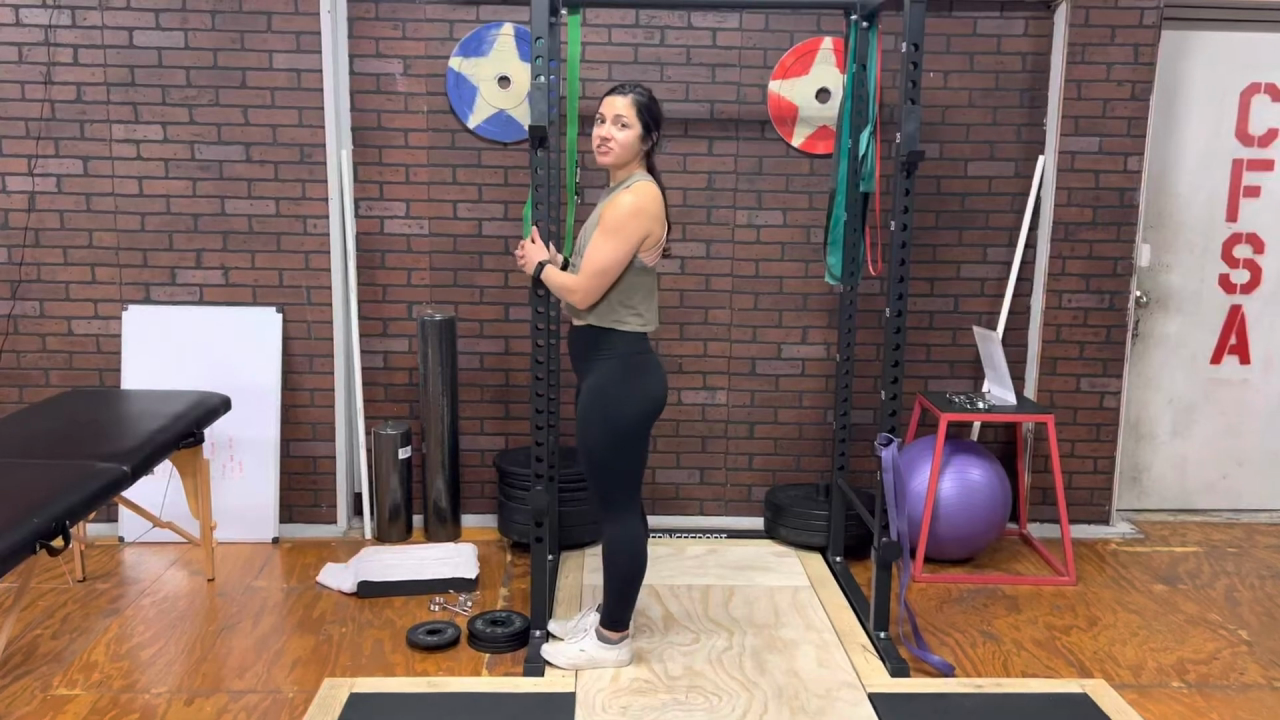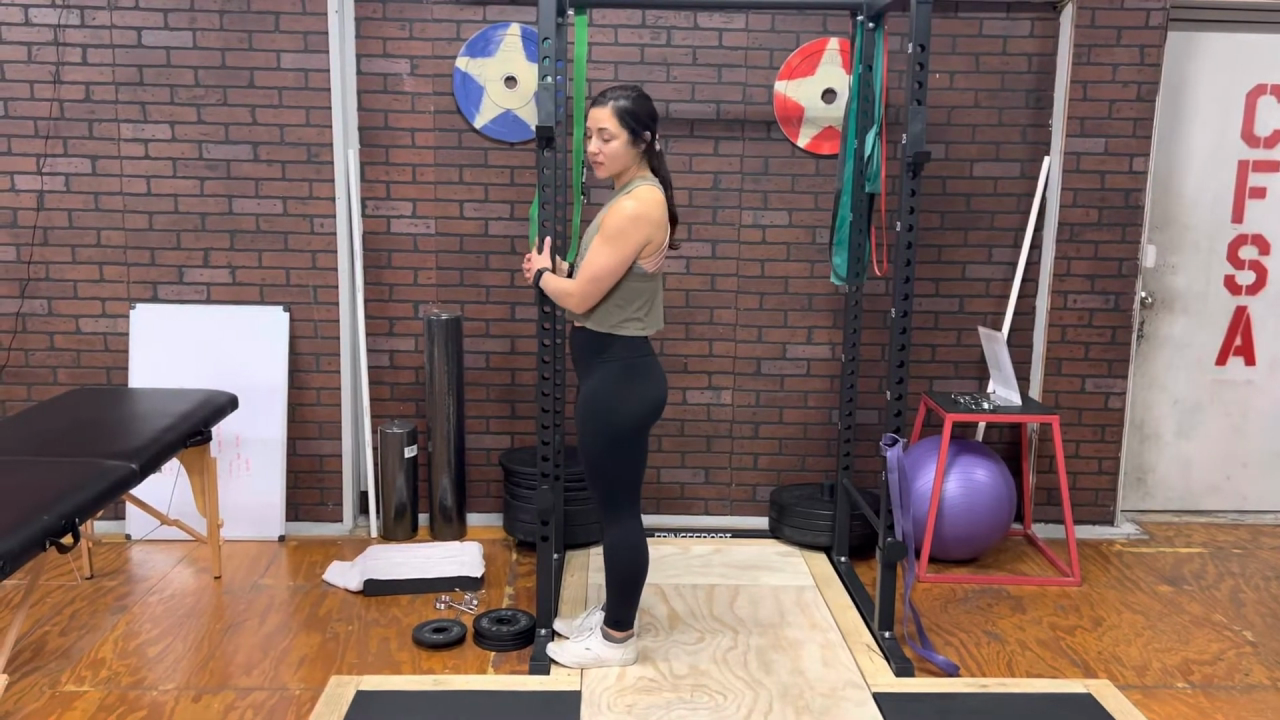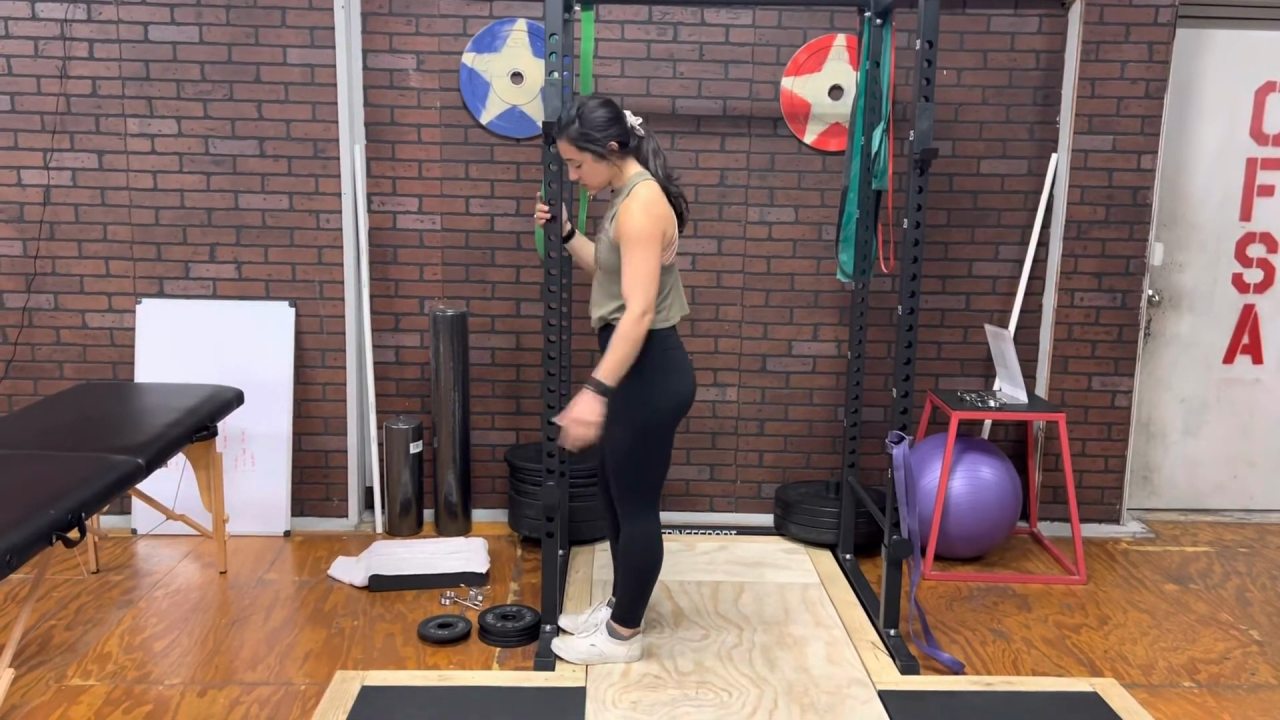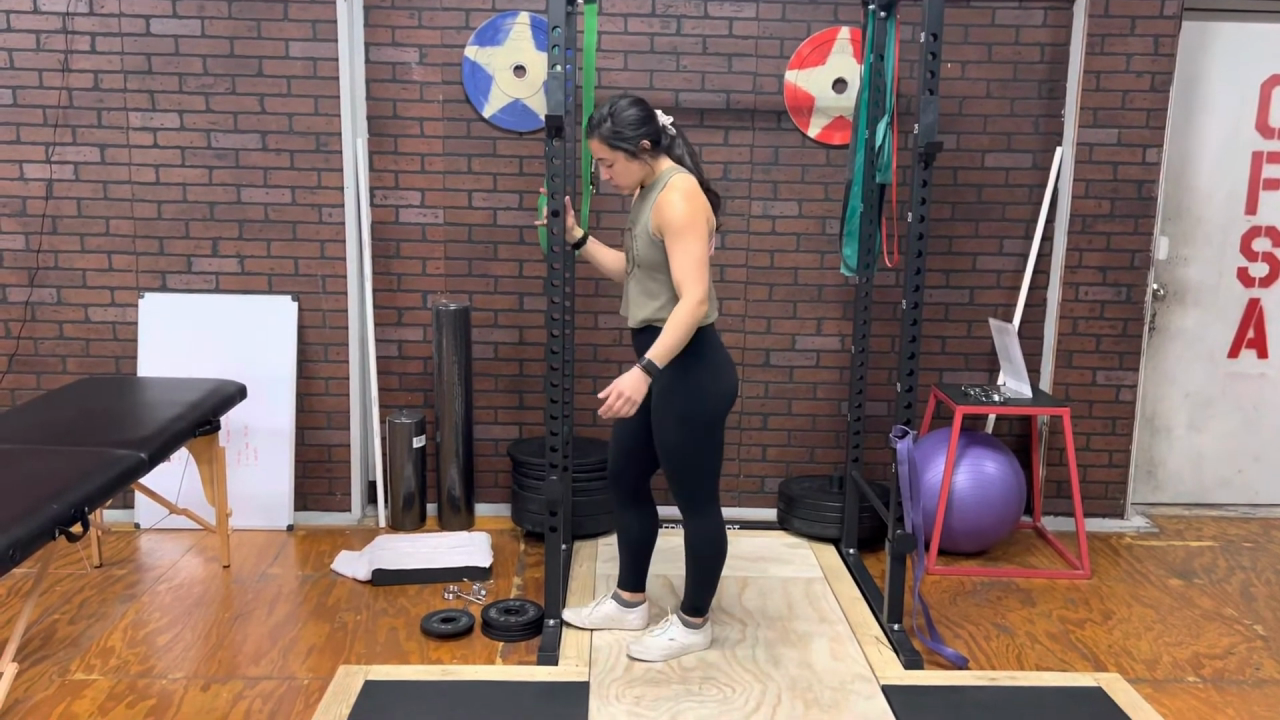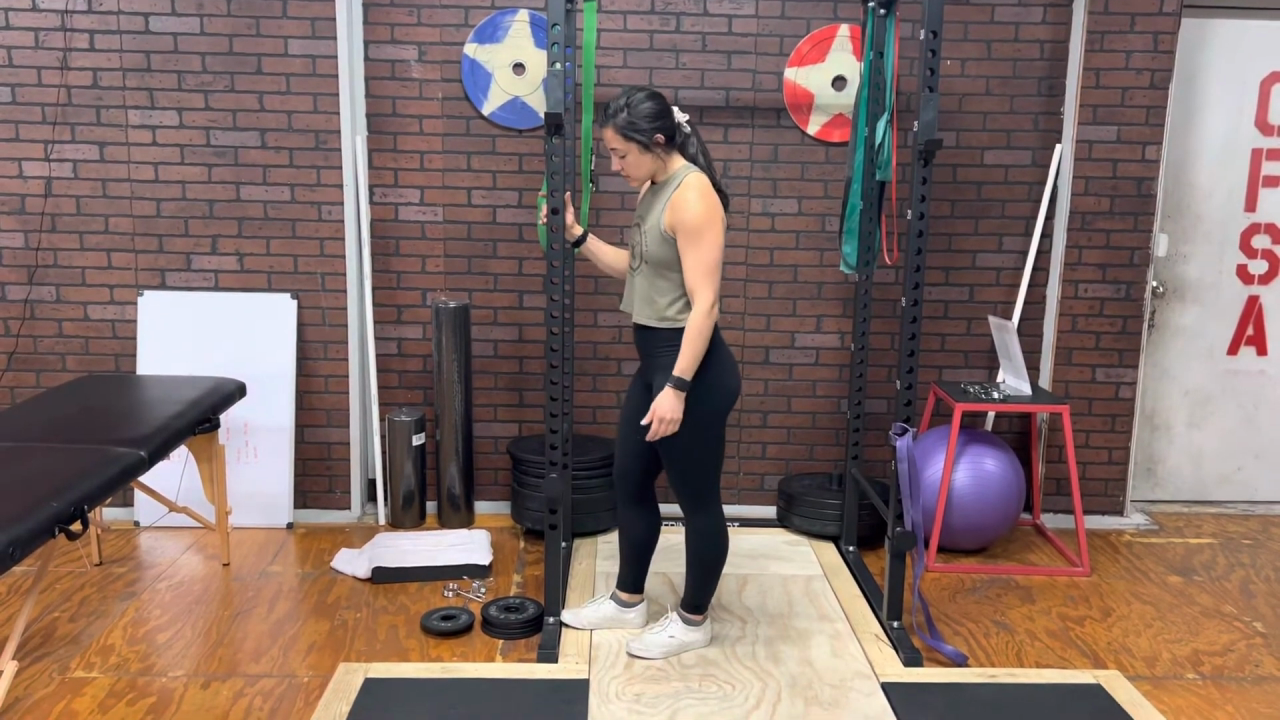
dt=1s
person 1, frame 1
left shoulder: (635, 199)
right shoulder: (621, 195)
left elbow: (584, 292)
left wrist: (540, 266)
right wrist: (554, 260)
left hip: (620, 371)
right hip: (608, 367)
left knee: (617, 506)
right knee: (614, 500)
left ankle: (612, 639)
right ankle: (609, 613)
person 1, frame 2
left shoulder: (635, 207)
right shoulder: (631, 198)
left elbow: (578, 298)
left wrist: (542, 274)
right wrist: (558, 267)
left hip: (618, 376)
right hip: (610, 372)
left knee: (617, 509)
right knee: (611, 504)
left ankle: (617, 638)
right ankle: (613, 612)
person 1, frame 3
left shoulder: (639, 206)
right shoulder: (626, 196)
left elbow: (638, 312)
left wrist: (596, 391)
right wrist: (567, 234)
left hip: (651, 371)
right hip: (635, 369)
left knee: (635, 505)
right knee: (616, 494)
left ankle: (623, 634)
right ankle: (621, 605)
person 1, frame 4
left shoulder: (680, 196)
right shoulder: (649, 191)
left elbow: (693, 300)
left wrist: (643, 371)
right wrist: (577, 238)
left hip: (691, 370)
right hip: (660, 365)
left knee: (696, 501)
right knee: (623, 479)
left ankle: (693, 622)
right ankle: (629, 600)
person 1, frame 5
left shoulder: (692, 196)
right shoulder: (655, 190)
left elbow: (704, 302)
left wrist: (678, 388)
right wrist: (577, 235)
left hip: (691, 369)
right hip: (654, 362)
left knee: (697, 499)
right knee: (629, 482)
left ankle: (692, 620)
right ankle: (627, 601)
